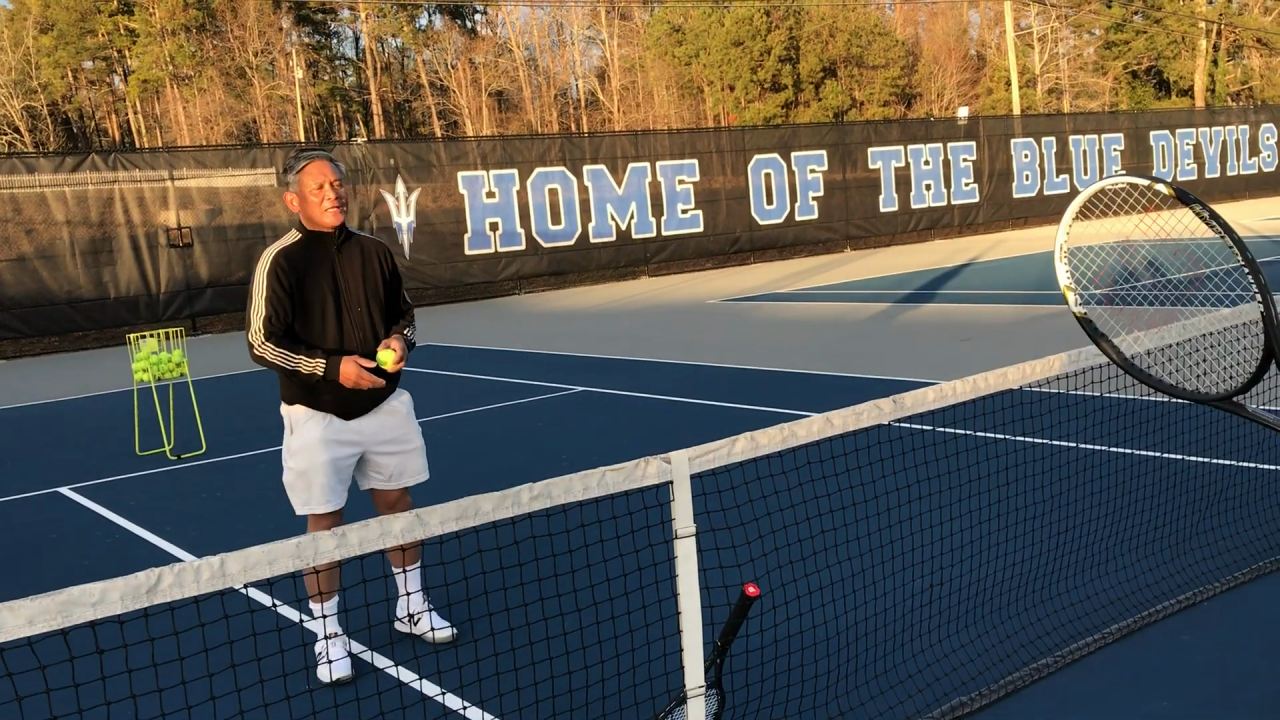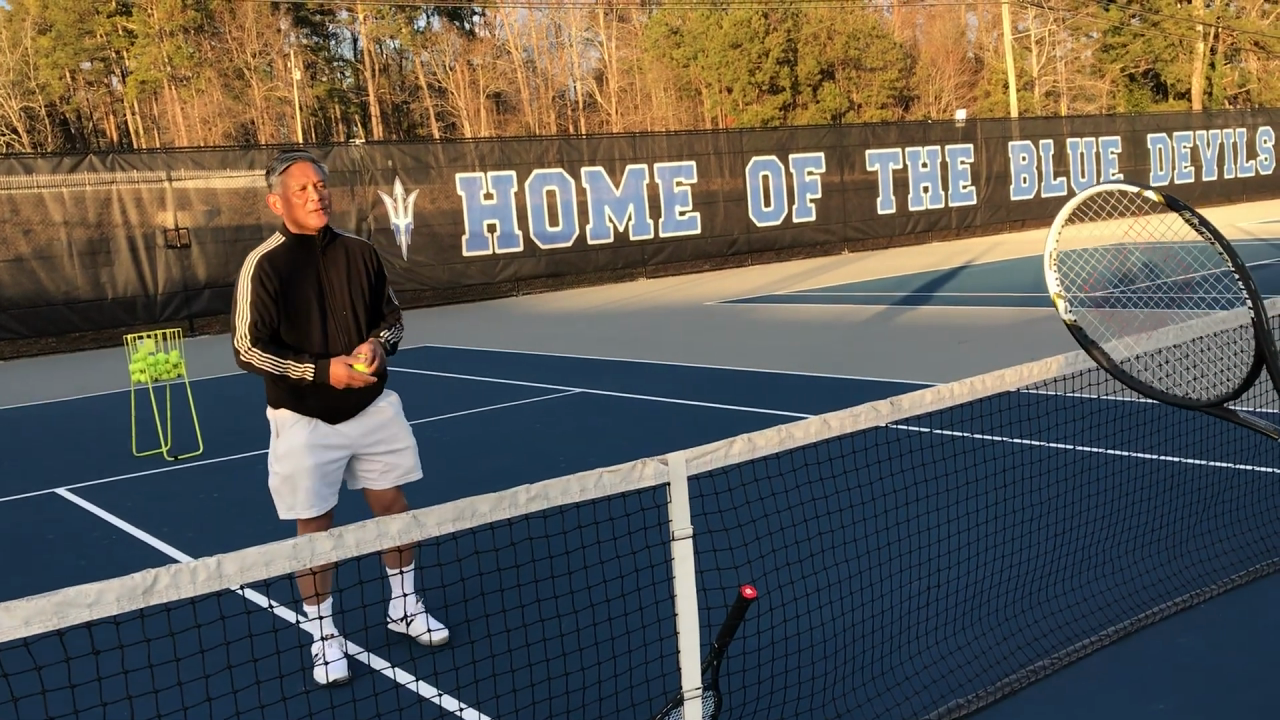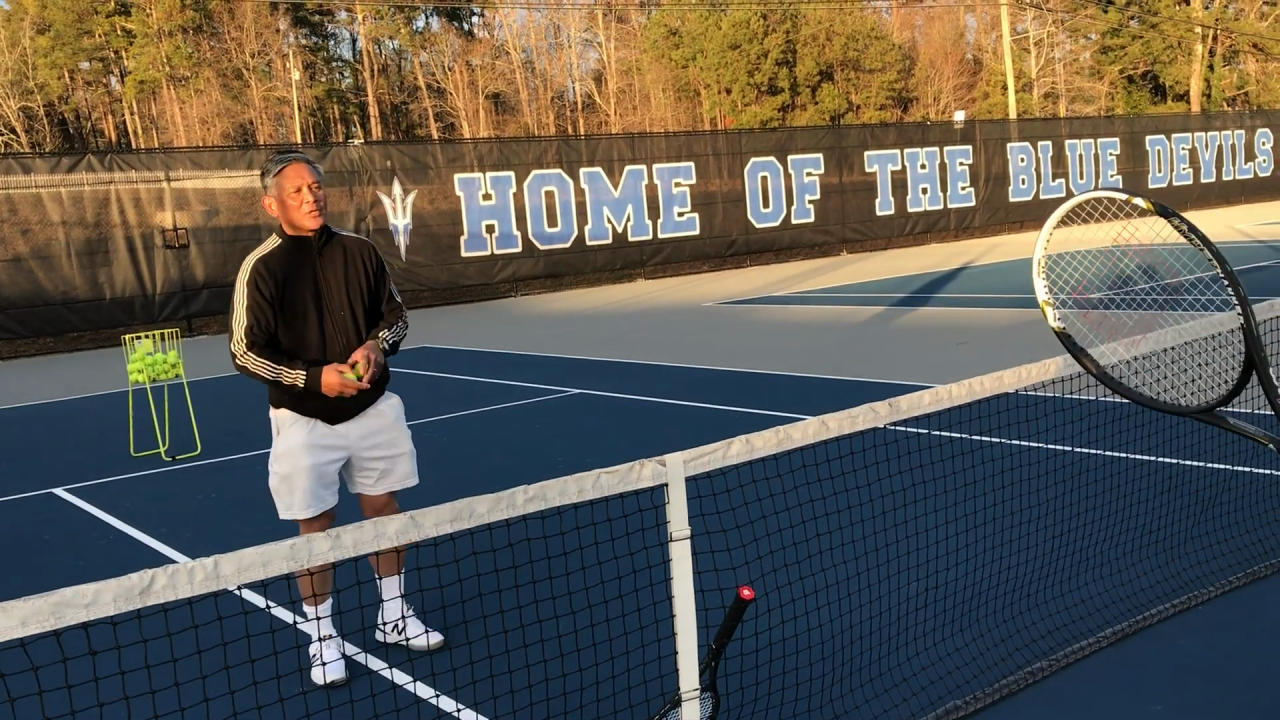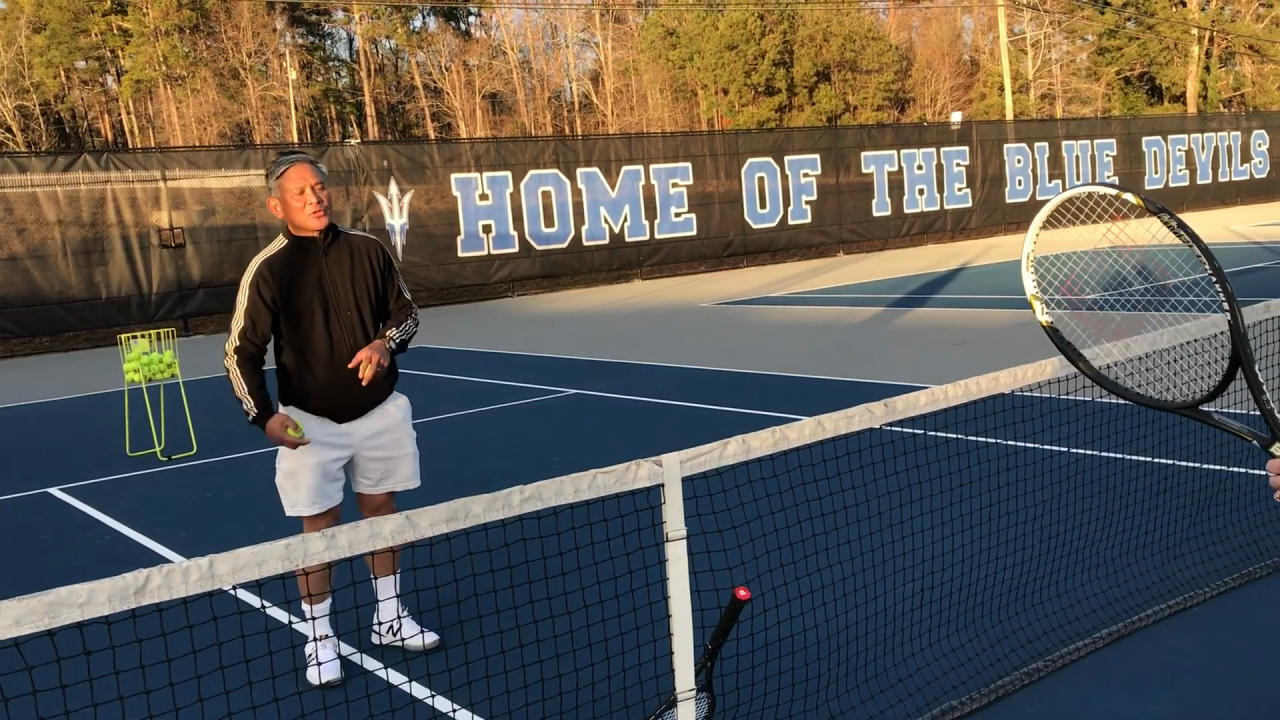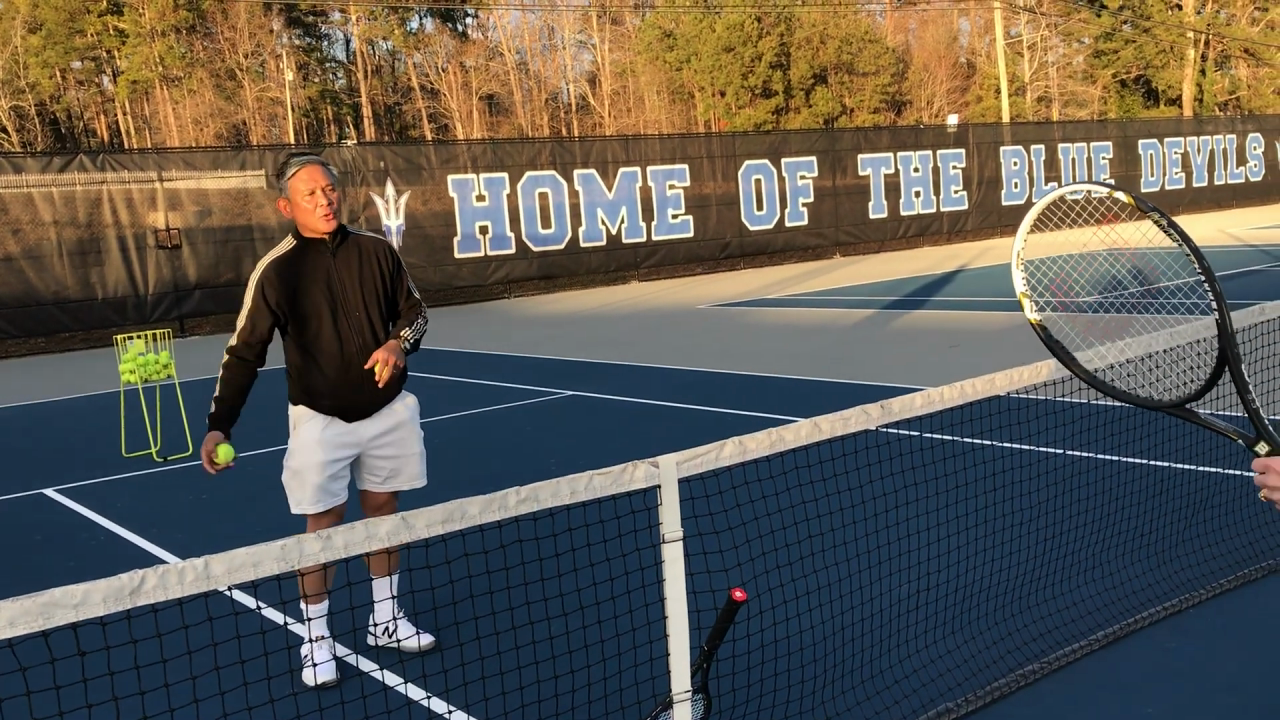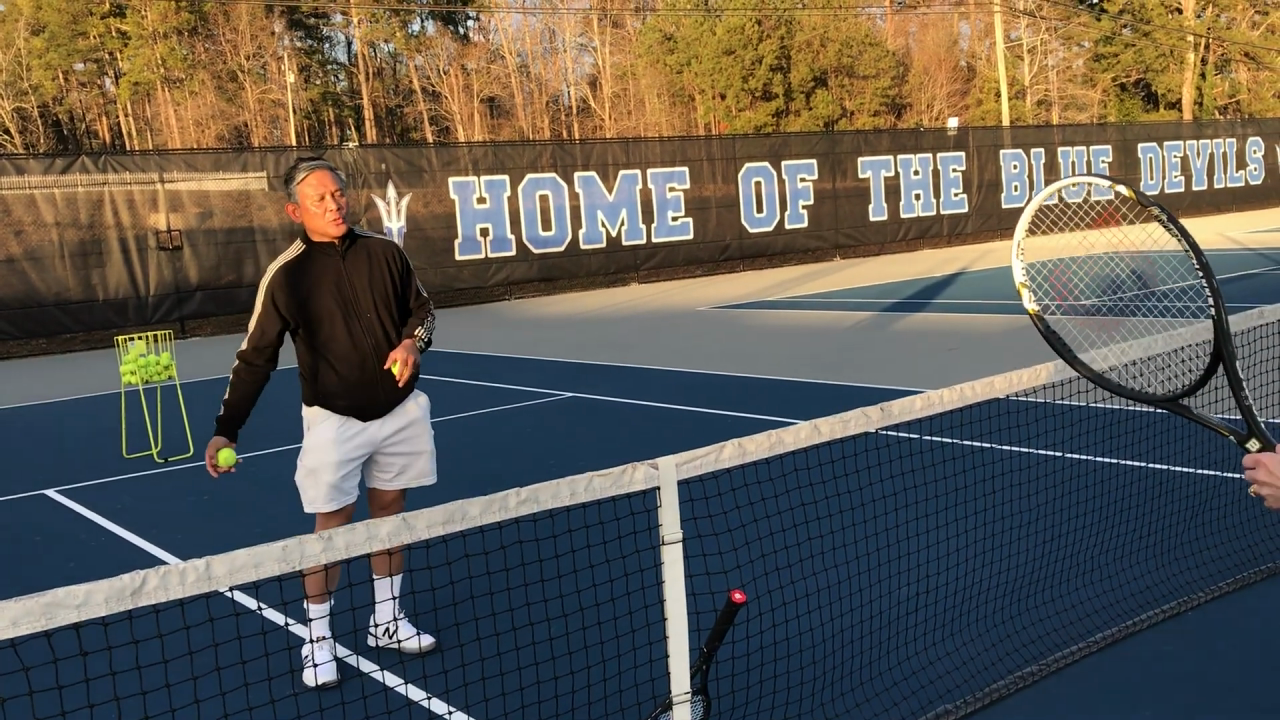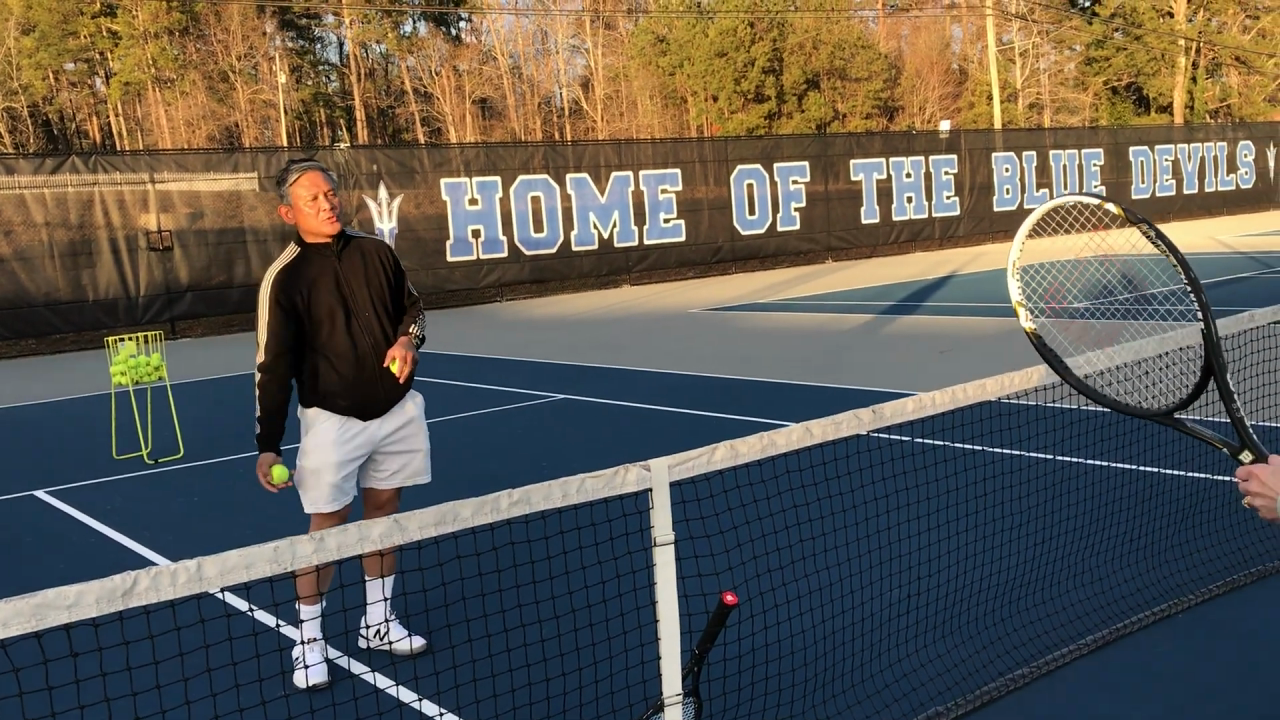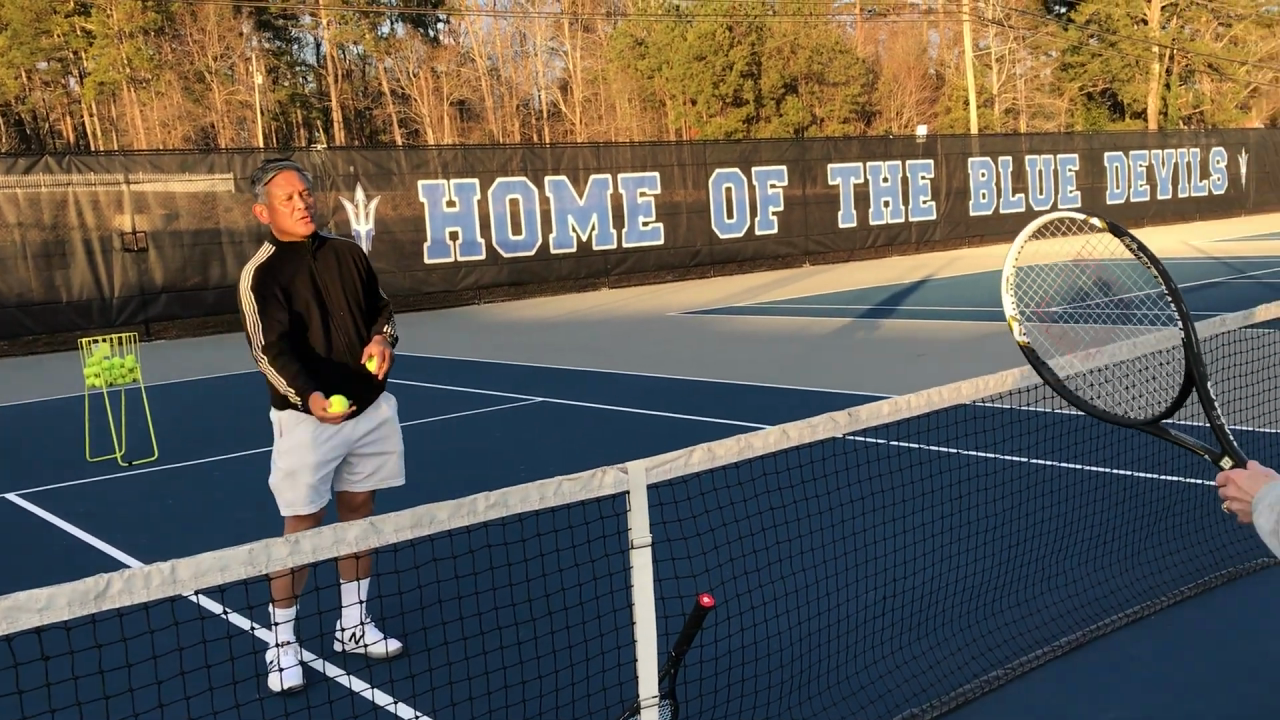
dt=0.2s
person 1, frame 1
left shoulder: (375, 252)
right shoulder: (280, 261)
left elbow: (403, 312)
right elbow: (262, 345)
left wrist: (400, 341)
right wrist: (332, 367)
left hip: (384, 404)
right hip: (318, 416)
left knee: (396, 504)
right knee: (325, 524)
left ankle: (412, 606)
right ankle: (328, 635)
person 1, frame 2
left shoulder: (361, 252)
right shoulder: (264, 265)
left elbow: (391, 316)
right elbow: (249, 350)
left wrist: (378, 344)
right wrist: (321, 370)
left hip: (372, 406)
right hip: (305, 421)
left knee: (392, 504)
right knee: (314, 527)
left ankle: (405, 607)
right ankle: (324, 637)
person 1, frame 3
left shoulder: (360, 251)
right shoulder: (262, 268)
left elbow: (395, 315)
right elbow: (246, 353)
left wrist: (376, 346)
right wrist: (313, 378)
left hip: (373, 409)
right hip: (306, 422)
left knee: (384, 511)
right knee: (315, 529)
left ankle: (394, 616)
right ankle: (322, 638)
person 1, frame 4
left shoulder: (368, 249)
right shoulder: (268, 270)
left elbow: (405, 312)
right elbow: (241, 354)
left wrist: (384, 344)
right wrist: (264, 415)
left hip: (380, 408)
right hip: (311, 421)
left knee: (382, 511)
right knee: (319, 527)
left ankle: (390, 618)
right ankle: (319, 638)
person 1, frame 5
left shoulder: (376, 250)
right shoulder: (276, 271)
left elbow: (414, 311)
right elbow: (242, 353)
left wrist: (399, 343)
right wrist: (218, 425)
left hip: (388, 408)
right hip: (321, 419)
left knee: (383, 511)
right knee: (323, 526)
left ankle: (386, 619)
right ankle: (317, 638)
person 1, frame 6
left shoulder: (385, 252)
right shoulder: (286, 276)
left elbow: (422, 309)
right elbow: (255, 358)
left wrist: (414, 342)
right wrist: (226, 429)
left hip: (400, 409)
right hip: (335, 420)
left knee: (389, 511)
right knee: (331, 526)
left ankle: (387, 619)
right ankle: (318, 638)
person 1, frame 7
left shoulder: (376, 252)
right shoulder: (284, 278)
left elbow: (411, 307)
right elbow: (273, 368)
left wrist: (408, 340)
right wrist: (267, 444)
left hip: (397, 408)
right hip: (333, 419)
left knee: (383, 511)
right knee: (328, 526)
left ankle: (378, 621)
right ankle: (309, 639)
person 1, frame 8
left shoulder: (348, 253)
right shoulder: (261, 274)
left elbow: (381, 310)
right elbow: (272, 351)
left wrist: (382, 339)
right wrist: (309, 397)
left hip: (369, 407)
right hip: (309, 418)
left knee: (358, 512)
right knee: (302, 528)
left ankle: (353, 624)
right ankle: (281, 640)
